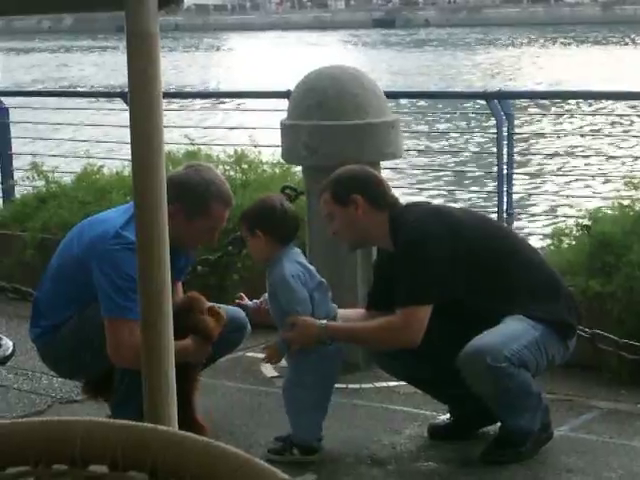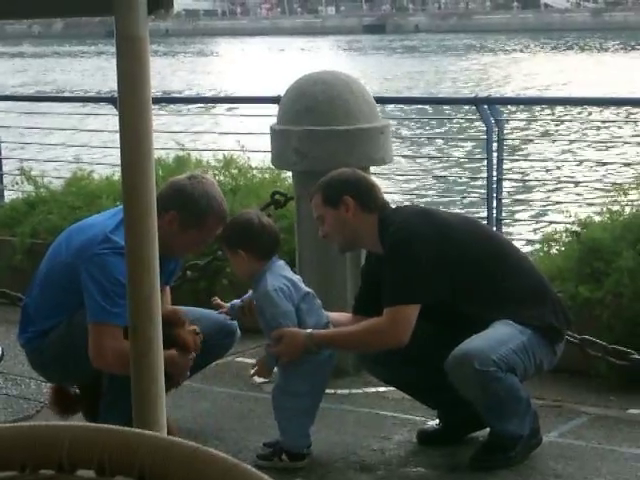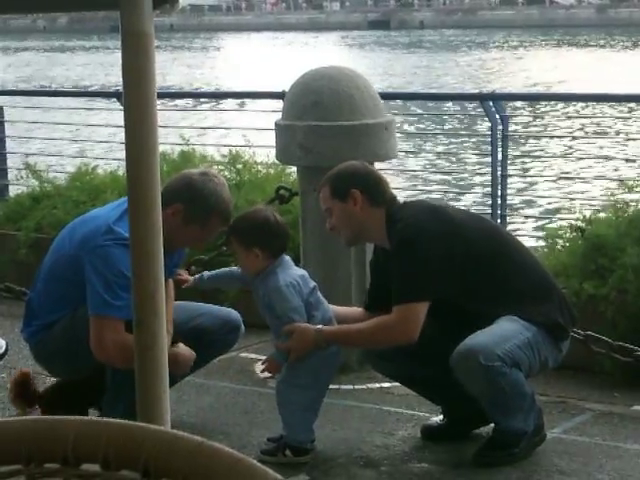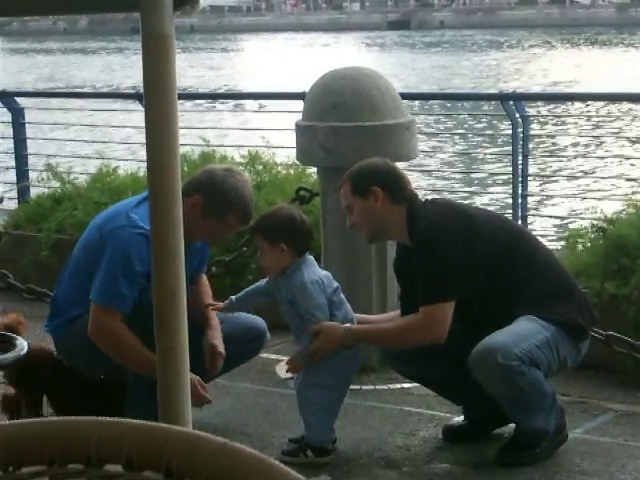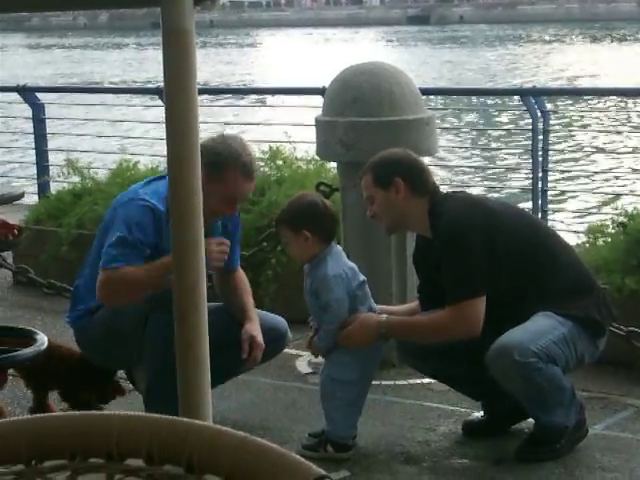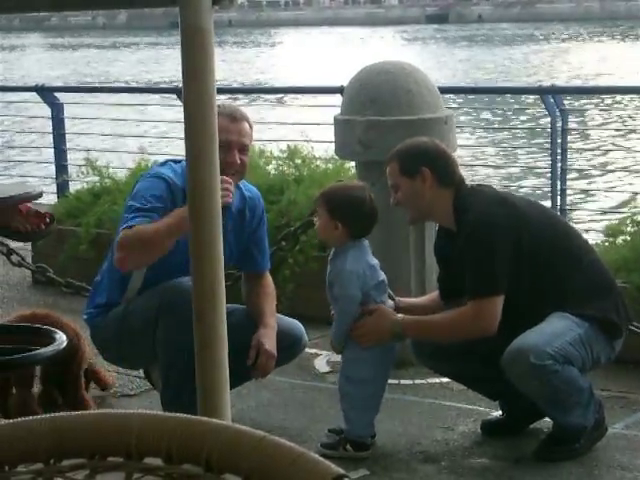
dt=0.7s
person 1, frame 1
left shoulder: (422, 231)
right shoulder: (395, 244)
left elbow: (408, 331)
right elbow: (375, 316)
left wrist: (322, 331)
right wrist: (310, 315)
left hip: (542, 319)
right hip: (485, 318)
left knee: (482, 357)
right knee: (385, 343)
left ankle: (529, 424)
right ankle: (473, 407)
person 1, frame 2
left shoulder: (409, 233)
right shoulder: (383, 249)
left elbow: (395, 331)
right elbow: (362, 320)
left wrist: (310, 340)
left hip: (531, 325)
right hip: (472, 324)
left knee: (469, 361)
right knee: (375, 350)
left ankle: (518, 429)
right ankle: (462, 412)
person 1, frame 3
left shoulder: (418, 229)
right shoulder: (389, 245)
left elbow: (405, 328)
right elbow: (375, 316)
left wrist: (320, 336)
left hip: (536, 322)
right hip: (476, 321)
left knee: (474, 356)
right knee: (379, 344)
left ankle: (524, 424)
right ankle: (466, 408)
person 1, frame 4
left shoulder: (439, 228)
right shoulder: (412, 244)
left elbow: (433, 328)
right elbow: (414, 318)
left wrist: (348, 335)
right wrist: (349, 320)
left hip: (556, 321)
right hip: (496, 322)
left knee: (493, 356)
right knee: (399, 346)
left ankle: (545, 424)
right ankle: (487, 407)
person 1, frame 5
left shoulder: (462, 221)
right shoulder: (430, 237)
left elbow: (466, 321)
right elbow: (433, 309)
left wrist: (382, 326)
right wrist: (373, 313)
left hip: (573, 317)
right hip: (512, 316)
left knee: (511, 353)
right knee: (414, 342)
left ankle: (566, 418)
right ankle: (505, 403)
person 1, frame 6
left shoulder: (487, 218)
right shoulder: (451, 230)
left elbow: (483, 320)
right elbow: (452, 300)
left wrist: (398, 326)
right wrist: (395, 306)
left hip: (589, 317)
right hip: (531, 314)
left knee: (526, 356)
right knee: (430, 344)
left ankle: (584, 417)
right ankle: (522, 403)
person 2, frame 1
left shoulder: (177, 232)
right shoulder: (122, 247)
left elbow: (173, 287)
right elbow: (123, 351)
right wrist: (189, 349)
left hip: (123, 322)
left knee: (234, 324)
left ankle: (140, 389)
right ankle: (128, 421)
person 2, frame 2
left shoulder: (165, 234)
right shoulder: (111, 252)
left elbow: (161, 288)
right elbow: (106, 354)
right wrist: (171, 360)
left hip: (108, 326)
left knee: (222, 330)
left ankle: (126, 395)
right ankle: (117, 425)
person 2, frame 3
left shoulder: (169, 225)
right shoulder: (114, 244)
left elbow: (165, 281)
right elbow: (107, 345)
left wrist: (166, 335)
right wrist: (172, 358)
left hip: (121, 319)
left knee: (226, 325)
left ankle: (127, 387)
right ankle: (121, 420)
person 2, frame 4
left shoulder: (195, 222)
right shoulder: (133, 232)
left elbow: (195, 279)
right elbow: (103, 329)
left wrist: (212, 328)
left hip: (146, 325)
left knee: (252, 332)
left ankle: (148, 389)
right ankle: (144, 420)
person 2, frame 5
left shoulder: (223, 212)
right shoulder: (143, 207)
left elbow: (230, 272)
right elbow: (108, 291)
left wrist: (250, 321)
left hip: (168, 325)
left knee: (275, 332)
right knee: (174, 294)
left ankle: (176, 390)
right ankle: (163, 413)
person 2, frame 6
left shoulder: (249, 201)
right shoulder: (161, 183)
left elbow: (257, 276)
right elbow: (125, 256)
left wrist: (267, 329)
left hip: (187, 321)
right hip: (119, 323)
left knee: (291, 337)
right knee: (185, 292)
left ankle: (192, 389)
right ankle: (180, 415)
person 3, frame 1
left shoulder: (286, 273)
right shoulder: (287, 261)
left elbow: (302, 319)
left wrist: (281, 347)
left hip: (316, 345)
right hip: (317, 343)
left knee: (301, 391)
right knee: (301, 391)
left ankle: (305, 445)
right ankle: (306, 435)
person 3, frame 2
left shoulder: (271, 288)
right shoulder: (272, 271)
right elbow: (256, 298)
left wrist: (269, 361)
right wrist: (233, 307)
left hip: (310, 353)
right hip: (310, 348)
left knee: (288, 398)
right knee: (290, 397)
left ankle: (294, 451)
right ankle: (294, 440)
person 3, frame 3
left shoulder: (281, 285)
right shoulder: (266, 271)
right elbow: (233, 276)
left wrist: (279, 357)
right wrist: (198, 280)
left hip: (316, 347)
left knee: (292, 391)
right knee: (291, 389)
left ankle: (298, 446)
right ankle: (299, 435)
person 3, frame 4
left shoulder: (305, 282)
right shoulder: (285, 274)
left elbow: (319, 324)
right elbow: (262, 289)
left wrist: (301, 356)
right wrist: (229, 304)
left hip: (337, 348)
left knee: (313, 391)
right knee: (307, 388)
left ankle: (319, 446)
right ankle: (320, 435)
person 3, frame 5
left shoulder: (330, 273)
right shoulder: (323, 260)
left elbow: (338, 314)
left wrist: (321, 344)
right wrist: (317, 331)
left knee: (336, 385)
right knee: (335, 384)
left ankle: (339, 441)
right ankle: (340, 430)
person 3, frame 6
left shoulder: (348, 265)
right shoulder: (354, 250)
left elbow: (348, 308)
left wrist: (337, 340)
right wrist: (340, 335)
left knee: (354, 385)
right knee: (359, 385)
left ankle: (357, 440)
right ankle: (361, 429)
